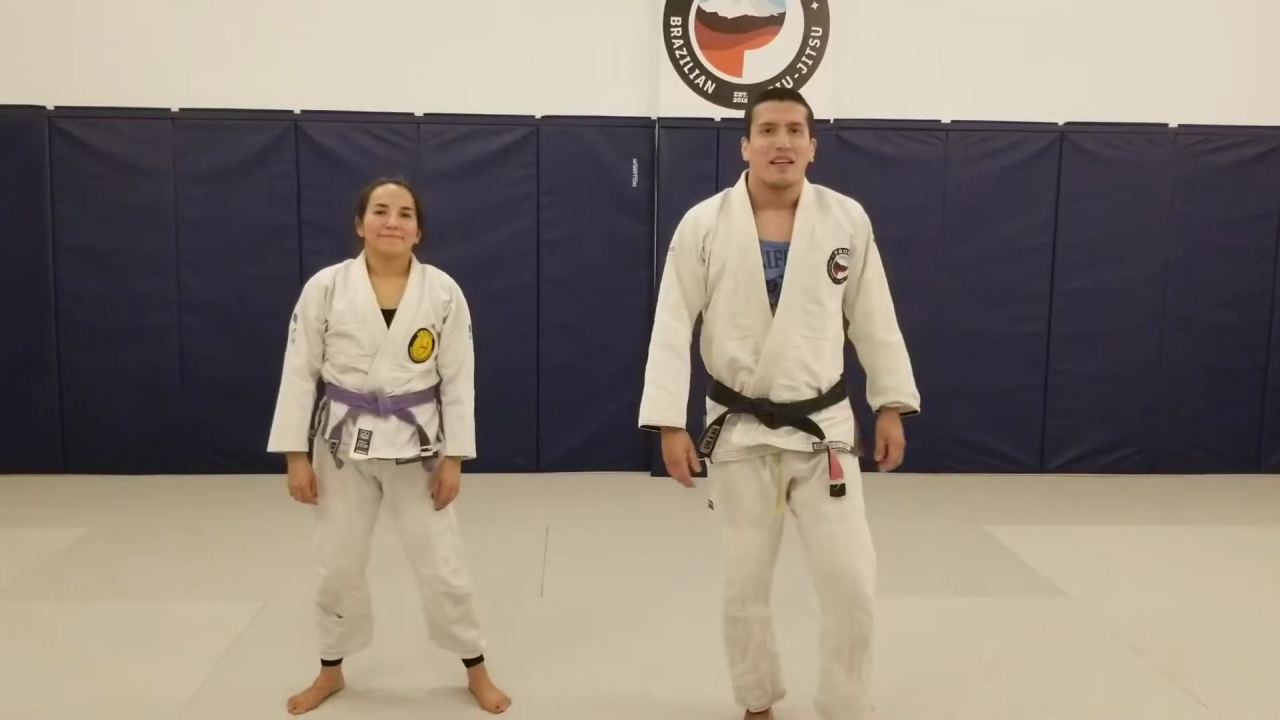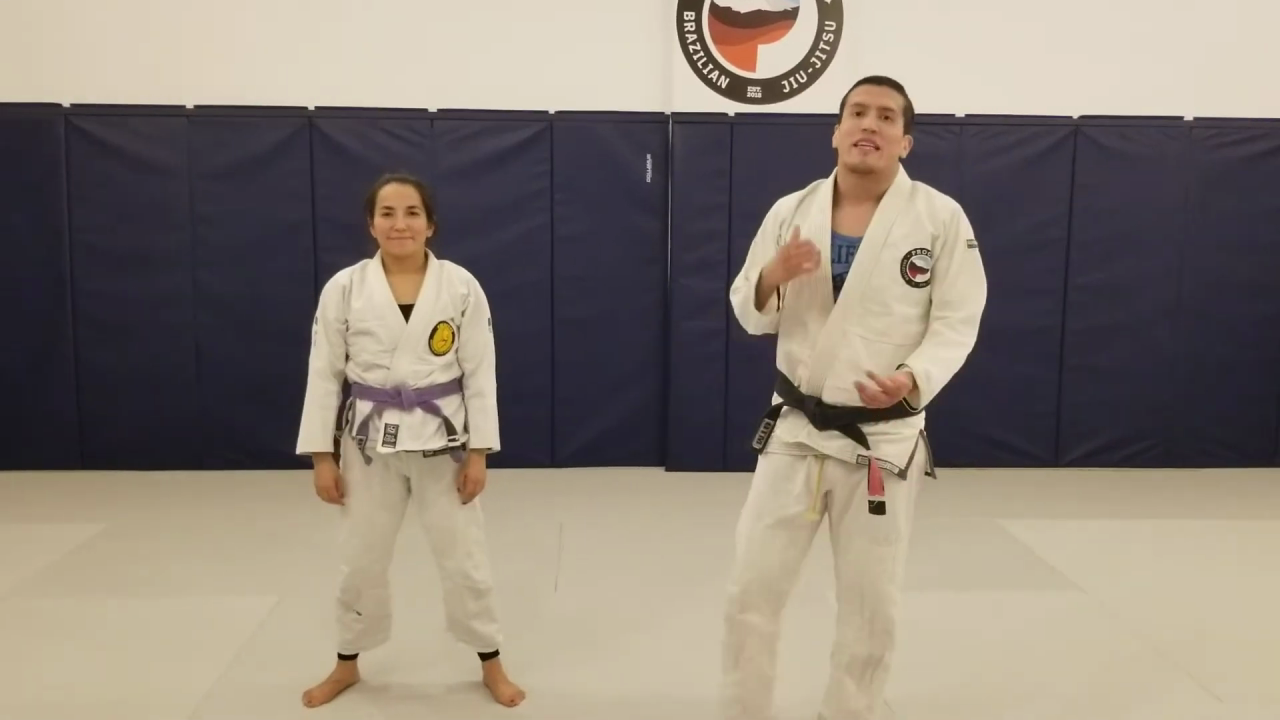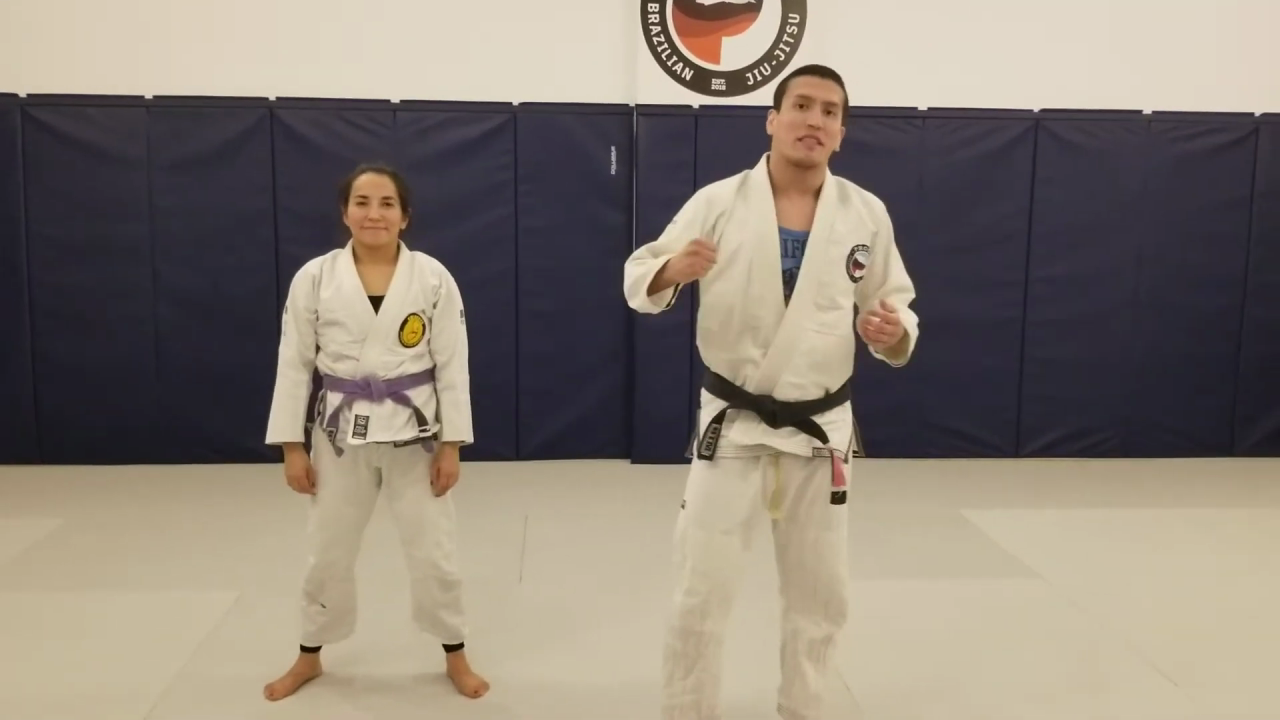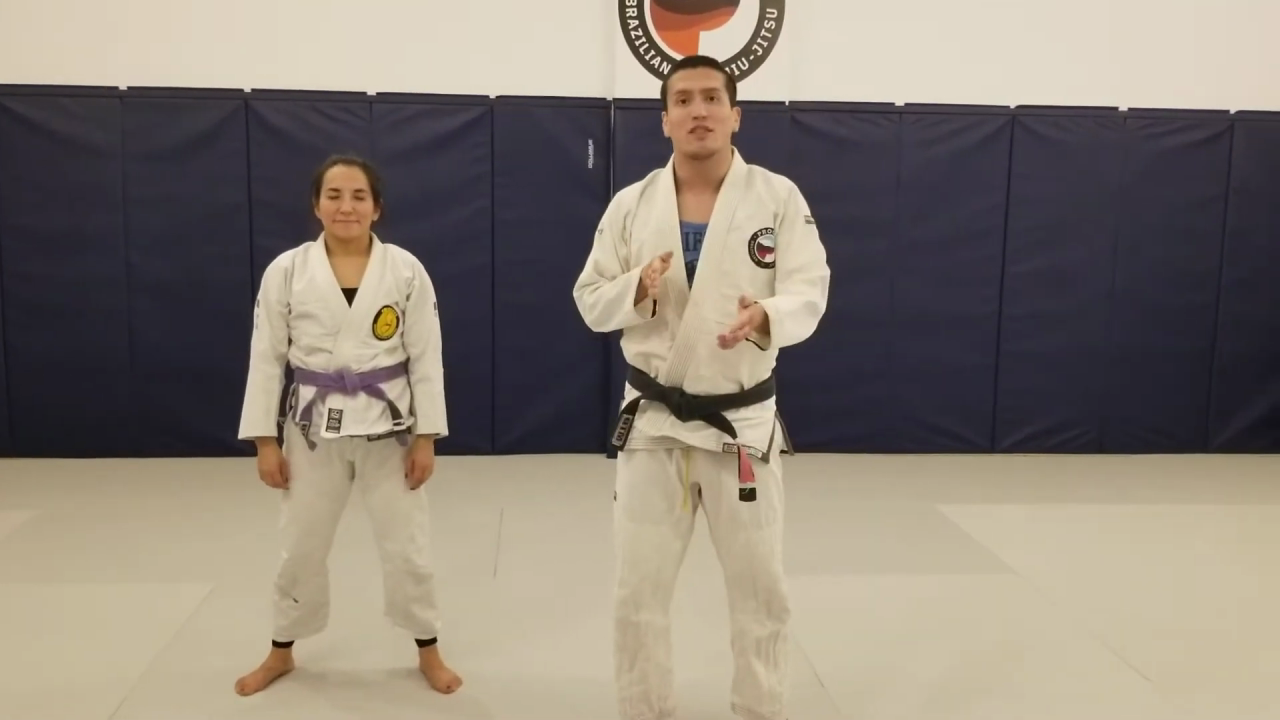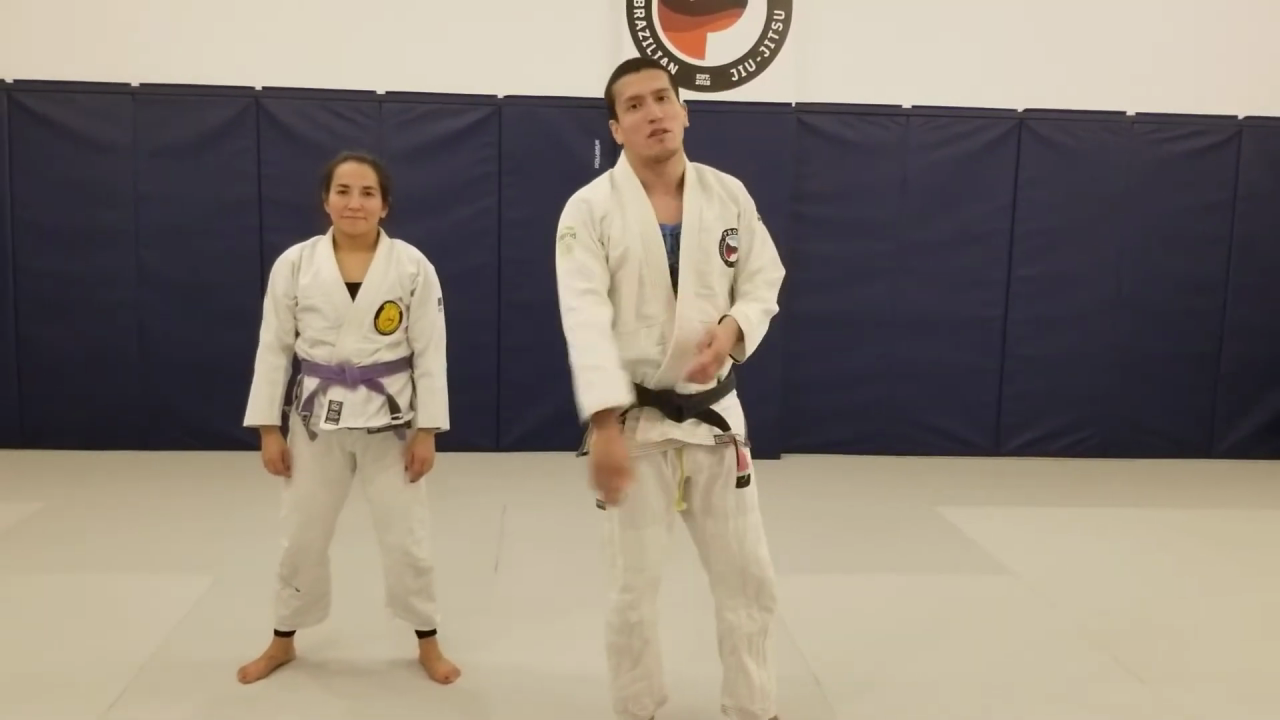
dt=1s
person 1, frame 1
left shoulder: (847, 218)
right shoulder: (704, 224)
left elbow: (872, 319)
right elbow: (672, 325)
left wrist: (891, 404)
right wrist: (671, 424)
left hip: (824, 427)
right hip: (739, 430)
left knee: (850, 586)
right knee: (744, 586)
person 1, frame 2
left shoulder: (941, 217)
right shoulder: (791, 211)
left elbow: (956, 323)
right elbow: (744, 303)
left wrist: (912, 381)
right wrist: (772, 279)
left hip: (884, 437)
right hip: (795, 430)
left knee: (870, 606)
right knee: (751, 591)
person 1, frame 3
left shoulder: (866, 212)
right shoulder: (717, 202)
left elbow: (890, 299)
right elbow: (640, 277)
left wrist: (896, 333)
right wrist: (670, 270)
left hip: (821, 430)
right hip: (733, 425)
left knee: (819, 593)
right knee: (701, 592)
person 1, frame 4
left shoulder: (778, 196)
right shoulder: (631, 204)
left elbow: (807, 292)
right elbow: (591, 301)
left wrist: (764, 318)
right wrist: (638, 288)
left hip: (743, 422)
right hip: (653, 421)
left knee: (760, 586)
right knee: (639, 588)
person 1, frame 5
left shoulder: (728, 194)
right shoulder: (590, 208)
left elbow: (763, 288)
right elbow: (584, 318)
left wrist: (733, 333)
right wrist: (604, 422)
left hip: (715, 416)
right hip: (635, 419)
left knee: (747, 578)
right knee: (634, 586)
person 2, frame 1
left shoulder: (443, 291)
right shoulder: (326, 286)
left elbow: (458, 379)
right elbow: (299, 372)
left wrist: (453, 458)
right wrist: (296, 455)
left hip: (416, 444)
right hip: (344, 443)
left knee: (441, 564)
right knee: (338, 564)
left ankle: (476, 669)
right ankle: (331, 670)
person 2, frame 2
left shoulder: (461, 286)
right shoulder: (343, 288)
left elbow: (480, 372)
right elbow: (324, 374)
left wrist: (478, 452)
right wrist: (322, 457)
left hip: (442, 440)
right hip: (371, 441)
left knee: (464, 557)
right knee: (360, 559)
left ankle: (490, 663)
right ankle: (347, 664)
person 2, frame 3
left shoulder: (433, 278)
right shoulder: (313, 278)
left elbow: (452, 365)
right elbow: (294, 364)
left wrist: (451, 445)
right wrist: (292, 446)
left hip: (415, 432)
right hip: (342, 433)
left knee: (433, 550)
right knee: (327, 550)
left ankle: (455, 656)
right ankle: (309, 656)
person 2, frame 4
left shoulder: (405, 270)
right shoulder: (285, 270)
left elbow: (426, 357)
right elbow: (266, 358)
left wrist: (426, 437)
right wrist: (265, 440)
left hip: (388, 425)
right hip: (315, 426)
left knee: (407, 544)
right knee: (301, 546)
left ankle: (428, 650)
right ankle: (281, 651)
person 2, frame 5
left shoulder: (413, 266)
right shoulder: (294, 264)
left elbow: (430, 352)
right elbow: (274, 348)
left wrist: (427, 430)
right wrist: (269, 428)
left hip: (390, 418)
right hip: (319, 418)
left knee: (407, 537)
right knee: (302, 536)
left ankle: (427, 642)
right ankle: (283, 640)
